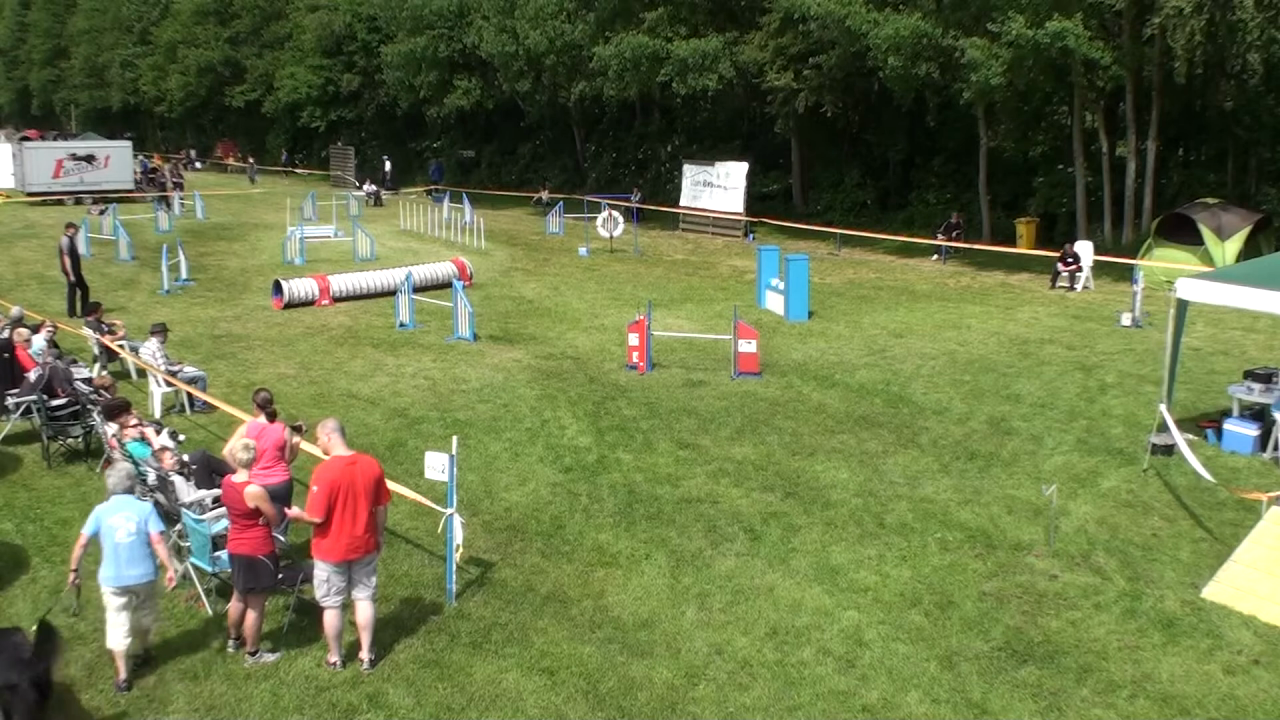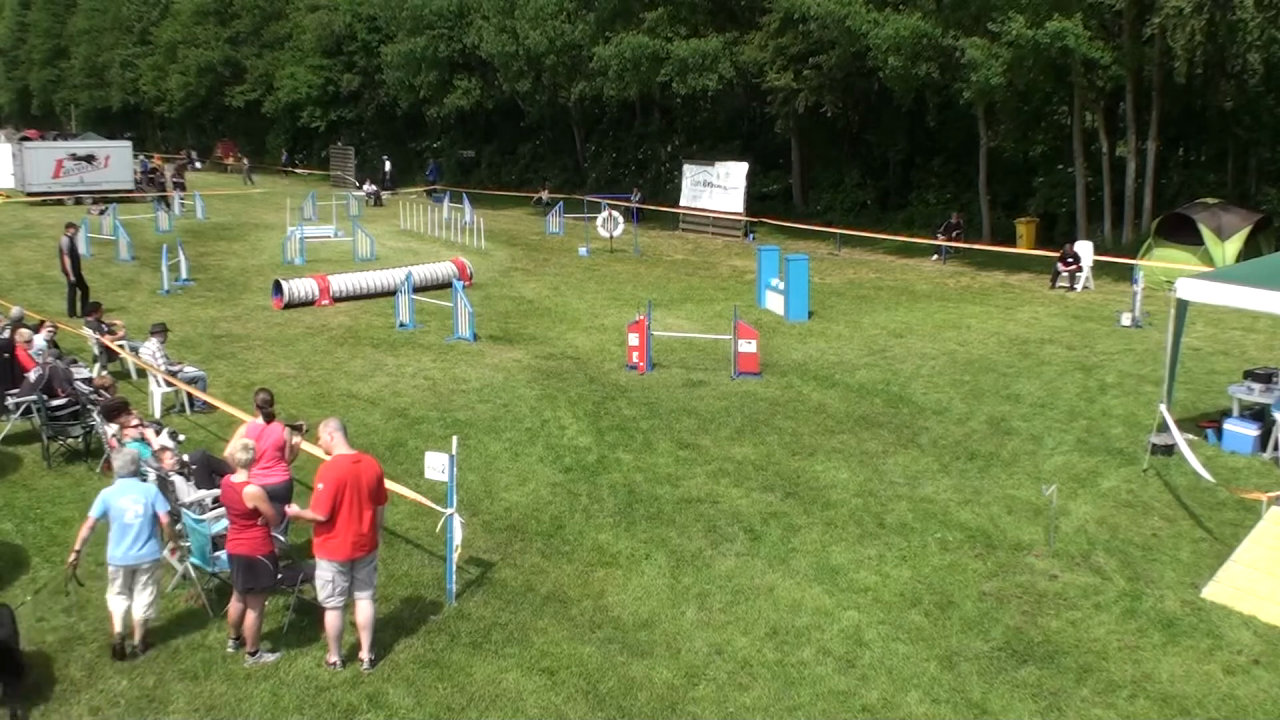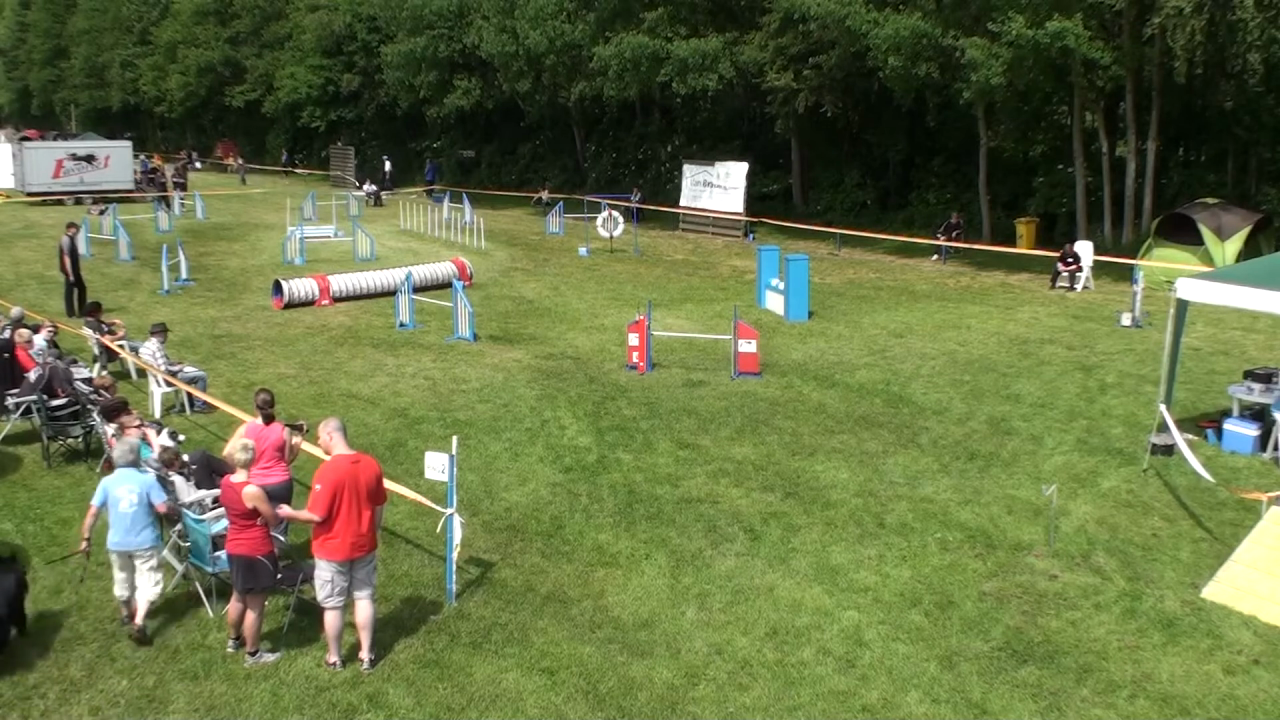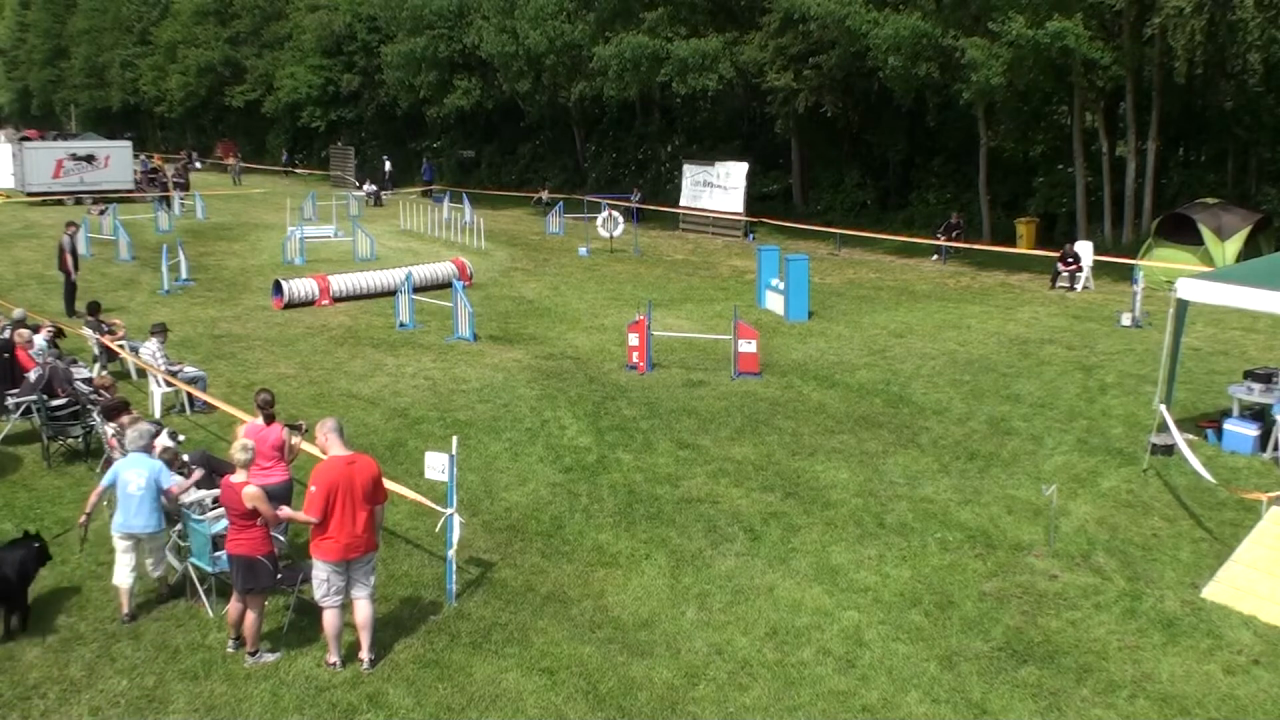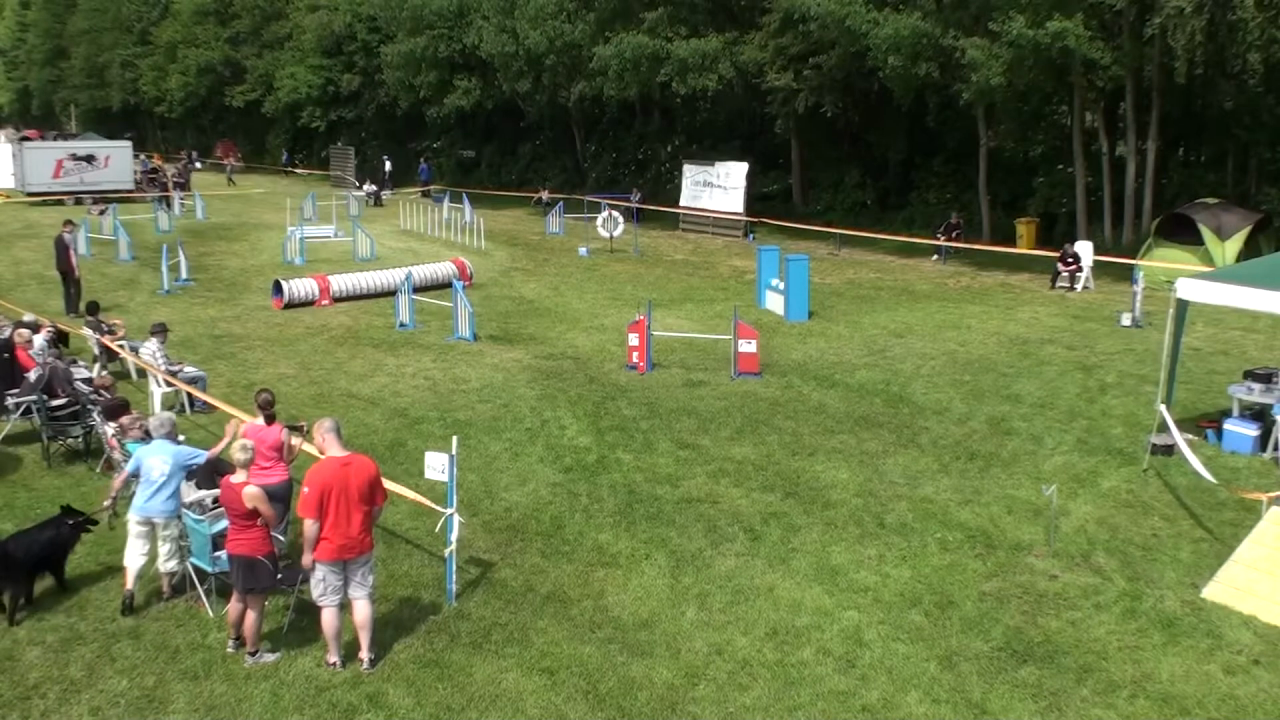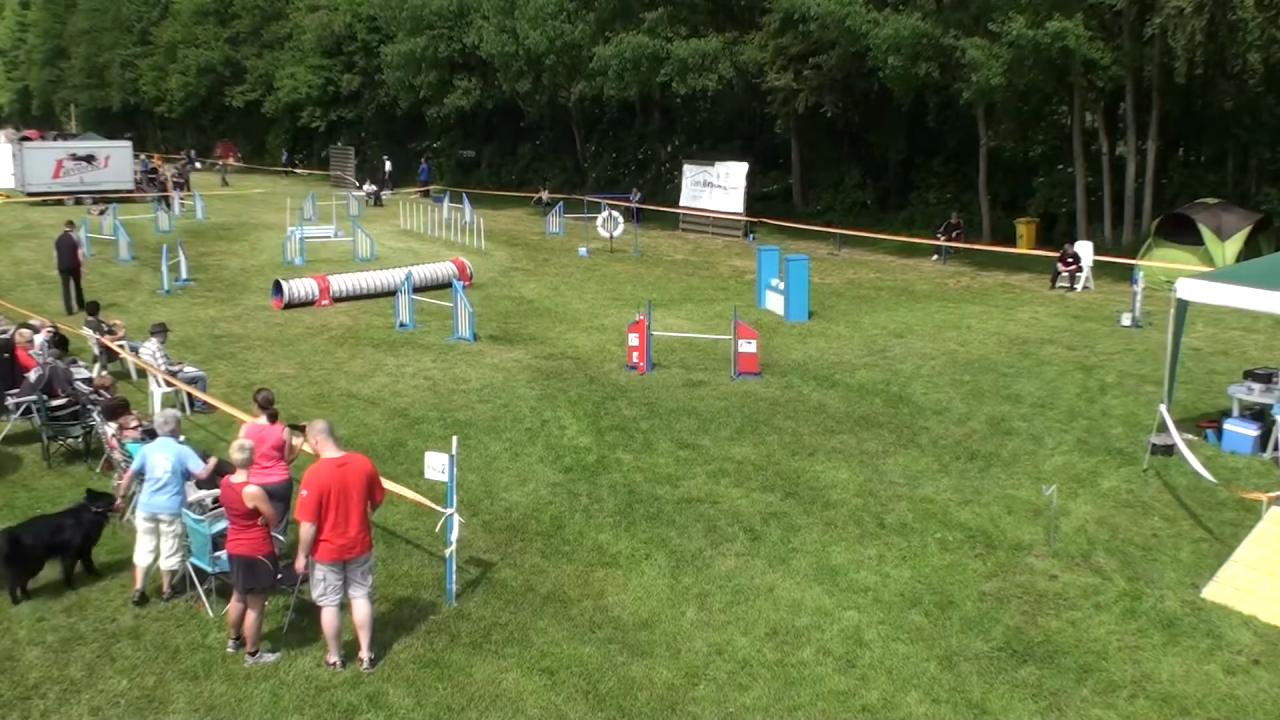
dt=0.4s
person 1, frame 1
left shoulder: (324, 471)
right shoulder: (371, 464)
left elbow: (316, 517)
right elbow: (381, 507)
left wrist: (298, 515)
right wrist: (379, 536)
left hip: (331, 550)
right hip: (364, 545)
left knee: (331, 604)
right knee: (364, 598)
left ankle: (335, 657)
right ankle: (366, 655)
person 1, frame 2
left shoulder: (330, 469)
right shoulder: (372, 464)
left elbow: (320, 514)
right elbow: (379, 507)
left wrist: (297, 513)
right wrist: (374, 535)
left hip: (334, 548)
right hip: (365, 545)
left knee: (333, 605)
right knee: (364, 598)
left ankle: (335, 657)
right ankle: (366, 655)
person 1, frame 3
left shoulder: (328, 470)
right shoulder: (371, 464)
left elbow: (317, 515)
right elbow: (378, 507)
left wrist: (291, 514)
left hip: (333, 549)
right hip: (364, 545)
left knee: (333, 604)
right knee: (364, 598)
left ankle: (334, 657)
right ankle: (366, 655)
person 1, frame 4
left shoulder: (323, 471)
right shoulder: (370, 464)
left elbow: (314, 517)
right elbow: (379, 507)
left wrist: (291, 515)
right wrist: (375, 536)
left hip: (330, 549)
right hip: (363, 545)
left knee: (331, 604)
right knee: (362, 598)
left ankle: (334, 657)
right ankle: (366, 655)
person 1, frame 5
left shoulder: (317, 472)
right shoulder: (367, 465)
left elbow: (311, 520)
right elbow: (378, 507)
left wrist: (307, 552)
left hip: (327, 550)
right hip: (360, 545)
left knee: (329, 604)
right knee: (361, 598)
left ankle: (334, 658)
right ankle: (366, 655)
person 1, frame 6
left shoulder: (314, 474)
right shoulder: (363, 463)
left elbow: (308, 523)
right elbow: (377, 501)
left wrist: (301, 556)
left hip: (327, 550)
right hip: (360, 545)
left knee: (329, 603)
right knee: (361, 597)
left ankle: (334, 657)
right ankle: (366, 654)
person 2, frame 1
left shoulder: (226, 482)
right shoulder: (255, 490)
right elbow: (276, 519)
left hip: (235, 547)
right hip: (257, 552)
left knee: (239, 597)
right knee: (255, 606)
left ankle: (233, 640)
right ankle: (252, 654)
person 2, frame 2
left shoulder: (225, 482)
right shoulder: (253, 490)
right elbow: (275, 519)
left hip: (234, 547)
right hip: (256, 552)
left knee: (239, 596)
right knee: (255, 606)
left ankle: (233, 640)
right ankle: (252, 654)
person 2, frame 3
left shoulder: (225, 482)
right shoulder: (253, 490)
right elbow: (274, 519)
left hip: (234, 547)
right hip: (256, 552)
left knee: (239, 596)
right knee: (255, 606)
left ankle: (234, 640)
right ankle: (253, 654)
person 2, frame 4
left shoulder: (225, 483)
right shoulder: (253, 491)
right elbow: (274, 520)
left hip: (234, 547)
right hip: (255, 553)
left knee: (238, 596)
right knee: (255, 606)
left ankle: (233, 640)
right ankle: (253, 654)
person 2, frame 5
left shoulder: (225, 483)
right shoulder: (253, 491)
right elbow: (274, 520)
left hip: (234, 547)
right hip: (256, 552)
left knee: (238, 596)
right knee: (255, 606)
left ankle: (233, 640)
right ankle: (252, 654)
person 2, frame 6
left shoulder: (225, 483)
right shoulder: (253, 491)
right elbow: (274, 520)
left hip: (234, 547)
right hip: (256, 552)
left knee: (239, 596)
right knee: (255, 605)
left ankle: (234, 640)
right ankle: (253, 654)
person 3, frame 1
left shoulder: (101, 510)
right shoulder: (146, 508)
left elbow: (82, 543)
right elbow: (157, 540)
left wrist: (74, 570)
right wrist: (169, 567)
left hip: (113, 579)
right hip: (143, 575)
left knee: (118, 626)
right knee: (146, 613)
left ankle: (123, 677)
right ankle: (144, 652)
person 3, frame 2
left shoulder: (107, 494)
right shoulder: (151, 490)
left elbow: (89, 525)
right elbow: (165, 521)
left wrist: (76, 551)
right wrist: (171, 541)
left hip: (119, 557)
right hip: (148, 556)
left knee: (118, 596)
right knee: (143, 599)
left ankle: (118, 636)
right ankle: (138, 642)
person 3, frame 3
left shoulder: (107, 482)
right shoulder: (148, 479)
left elbow: (92, 513)
right elbow: (162, 509)
left wrist: (86, 539)
left hip: (117, 542)
right hip: (145, 542)
left knee: (123, 580)
right knee: (147, 583)
left ankle: (126, 614)
right ankle: (138, 624)
person 3, frame 4
left shoulder: (119, 465)
right shoulder: (156, 466)
left elbow: (98, 491)
right elbow: (176, 490)
left wrist: (87, 514)
right wrist: (193, 480)
left hip: (122, 526)
right hip: (150, 526)
left knee: (124, 568)
right knee: (155, 561)
left ankle: (126, 612)
right ankle: (163, 591)
person 3, frame 5
left shoulder: (141, 452)
right shoulder: (180, 452)
left elbow: (122, 478)
right elbow: (211, 455)
left wrist: (112, 498)
right wrist: (227, 437)
left hip: (140, 510)
right hip: (166, 512)
left knee: (135, 552)
right knee: (167, 552)
left ankle: (128, 590)
right ankle: (166, 590)
person 3, frame 6
left shoulder: (146, 449)
right shoulder: (182, 451)
left elbow: (128, 476)
right elbow: (203, 474)
left wrist: (120, 496)
right wrist: (212, 463)
left hip: (146, 507)
right hip: (171, 509)
left knee: (144, 549)
right knee: (170, 551)
left ankle: (138, 591)
right ankle: (166, 591)
